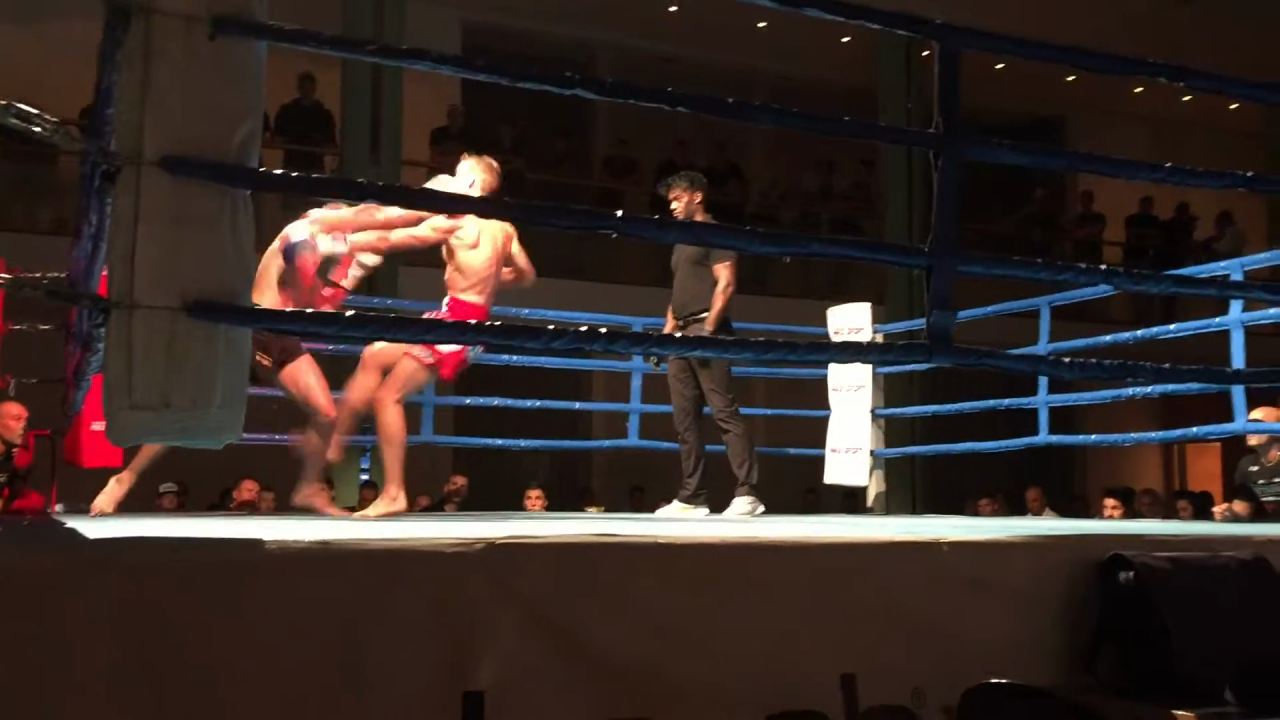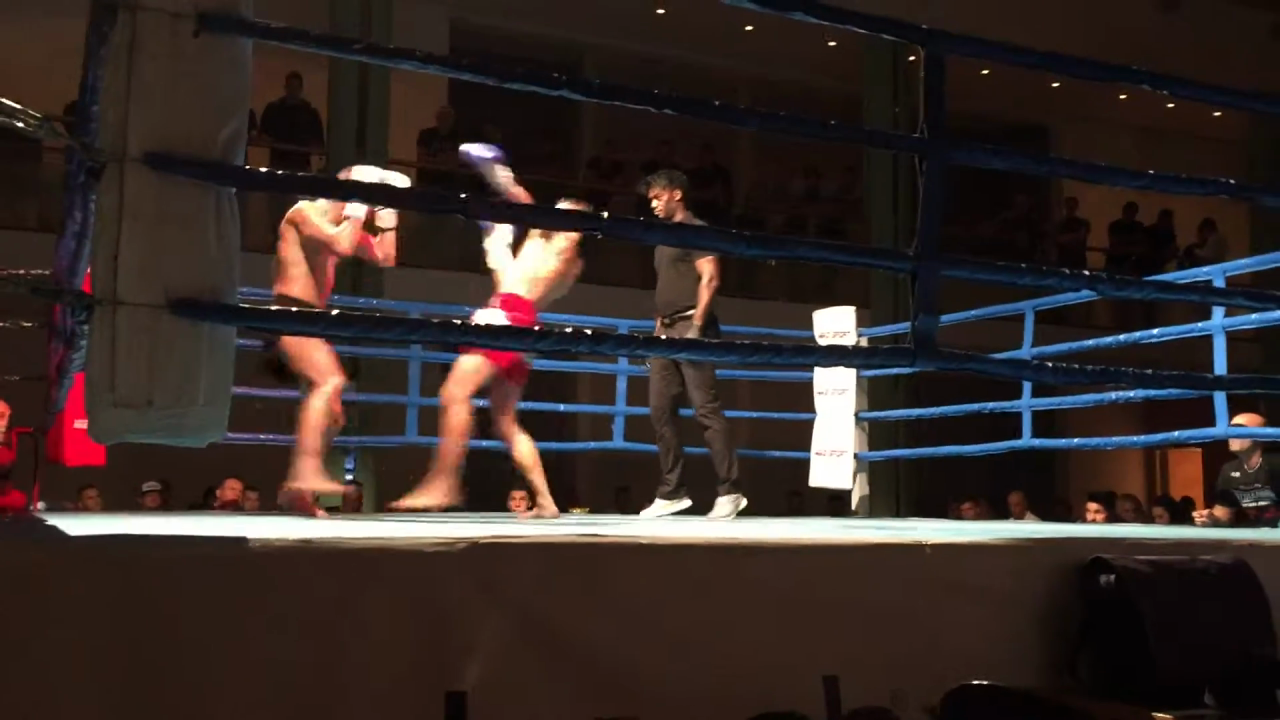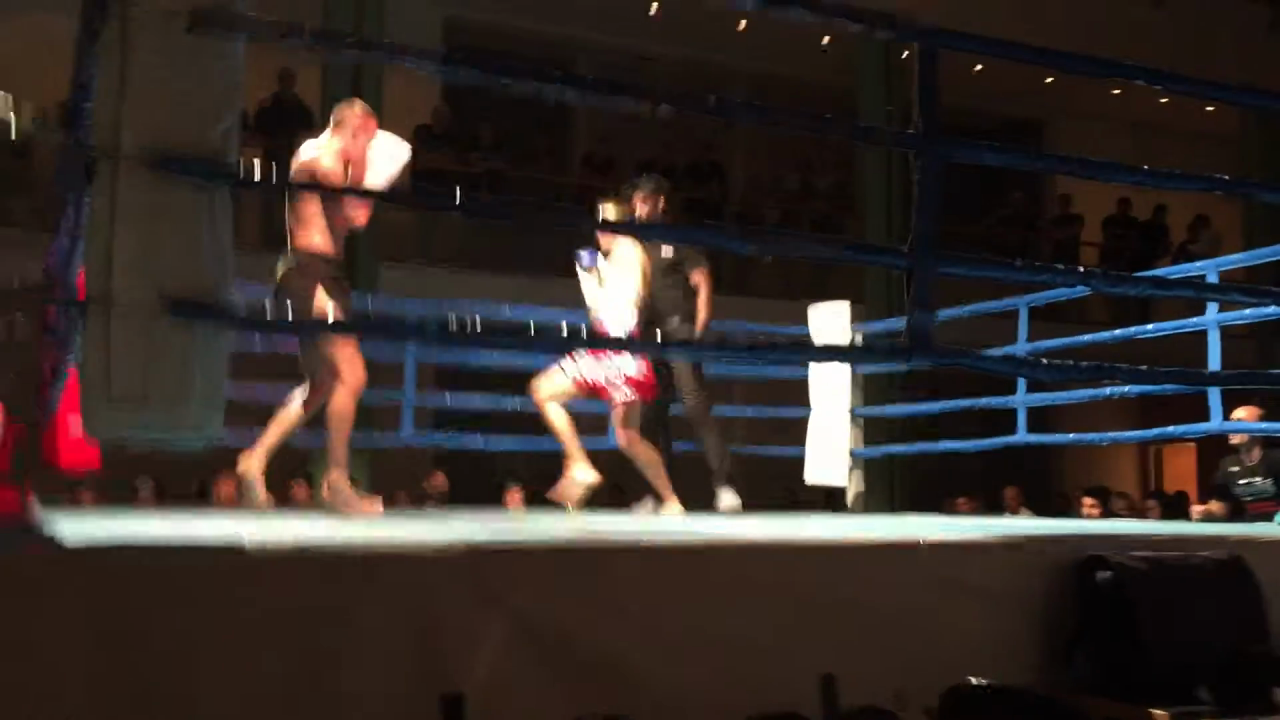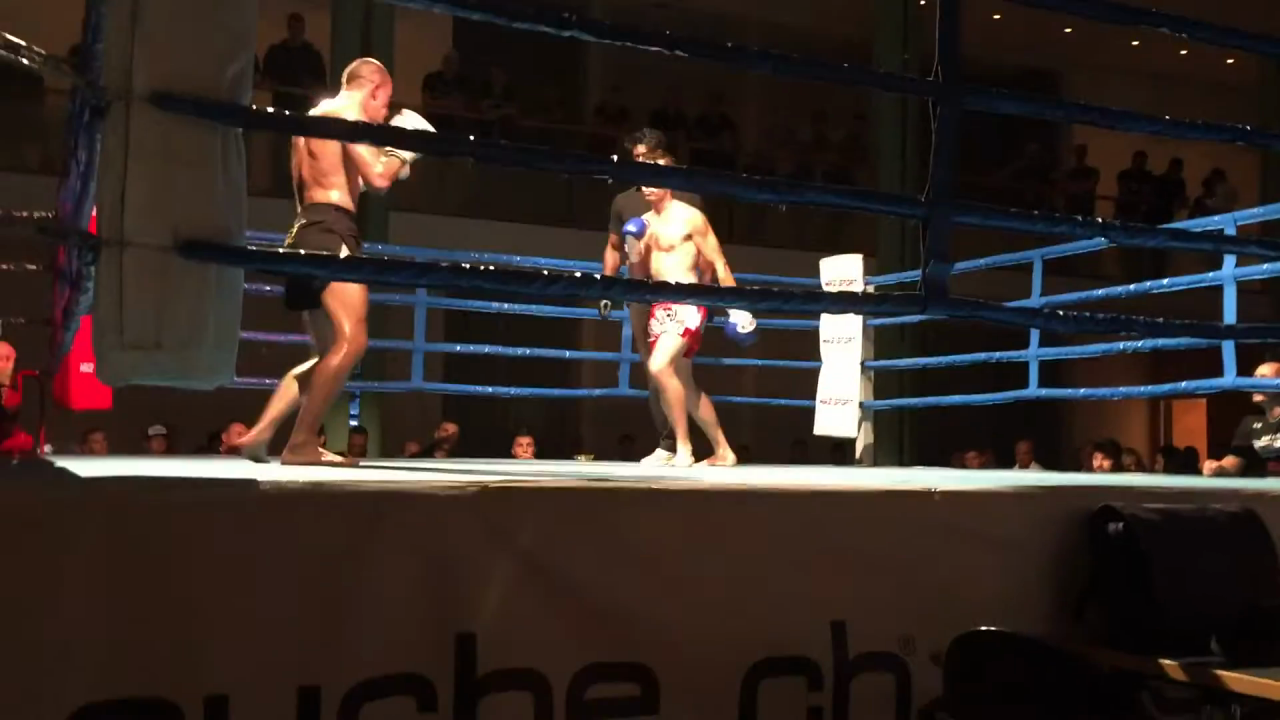
dt=0.3s
person 1, frame 1
left shoulder: (320, 256)
right shoulder: (306, 230)
left elbow: (323, 308)
left wrist: (354, 270)
left hip: (282, 336)
right hip: (249, 329)
left knee: (326, 416)
left ankle: (310, 493)
right ankle: (124, 479)
person 1, frame 2
left shoulder: (340, 222)
right shoulder: (306, 210)
left elbow: (385, 258)
right elbow: (342, 246)
left wrist: (386, 212)
right wrist: (358, 208)
left knee: (331, 416)
right knee: (331, 380)
left ankle: (297, 488)
right ankle: (306, 471)
person 1, frame 3
left shoulder: (314, 156)
right shoulder: (321, 156)
left elbow: (338, 220)
right elbow: (357, 216)
left wrist: (362, 176)
right wrist: (379, 175)
left hip: (306, 276)
right hip: (312, 275)
left knee: (322, 383)
right knee: (351, 374)
left ankle: (255, 462)
right ankle: (338, 482)
person 1, frame 4
left shoulder: (315, 118)
right shoulder: (346, 112)
right elbow: (378, 178)
left wrist: (386, 154)
right wrist: (403, 151)
left hip: (308, 235)
right hip: (329, 233)
left knee: (330, 354)
right knee: (351, 339)
left ankle: (260, 432)
right ankle: (302, 442)
person 2, frame 1
right shoulder: (681, 242)
left elbow: (726, 285)
left wrist: (707, 331)
right wrist: (665, 336)
left hip: (705, 332)
right hip: (681, 336)
left knee: (724, 412)
right knee: (684, 419)
left ankle: (747, 494)
right ankle: (691, 497)
person 2, frame 2
left shoulder: (696, 230)
right shoulder: (664, 240)
left elbow: (710, 279)
left wrist: (696, 326)
right wrist: (657, 335)
left hip: (691, 326)
right hip: (668, 332)
left knee: (705, 408)
right knee: (661, 412)
left ankle: (729, 492)
right ankle: (671, 492)
person 2, frame 3
left shoulder: (679, 243)
left elbow: (703, 289)
left wrist: (699, 334)
left hip: (677, 336)
right hip: (648, 338)
left knee: (696, 409)
right knee: (651, 417)
left ankle: (724, 487)
person 2, frame 4
left shoulder: (685, 198)
right shoulder: (624, 201)
right elbow: (613, 248)
right knee: (652, 364)
left ankle: (672, 439)
right ankle: (668, 442)
person 3, frame 1
left shoulder: (459, 220)
right shoulder: (503, 229)
left elbow: (390, 238)
right elbow: (527, 275)
left hip: (461, 323)
right hip: (453, 319)
left knee: (388, 396)
right knee: (373, 358)
left ankle: (393, 495)
right ankle: (332, 447)
person 3, frame 2
left shoulder: (565, 233)
right shoulder: (573, 266)
left elbow: (527, 206)
left wrist: (500, 175)
right wrist: (498, 244)
left hip: (506, 314)
right hip: (521, 323)
left knee: (454, 396)
right knee: (505, 422)
left ankle: (441, 484)
right ankle: (545, 500)
person 3, frame 3
left shoulder: (629, 249)
right shoulder: (606, 263)
left elbow: (633, 291)
left wrist: (625, 319)
right wrist: (589, 280)
left hip: (625, 347)
right hip: (602, 348)
left knee: (625, 436)
right knee: (542, 391)
left ankle: (669, 500)
right ankle: (579, 468)
person 3, frame 4
left shoulder: (689, 217)
right shoulder: (644, 222)
left elbow: (718, 263)
right elbow: (640, 273)
left wrist: (736, 304)
right wrist: (635, 248)
left hip: (685, 301)
right hip: (660, 306)
left knee: (658, 367)
right knee: (686, 388)
left ankle: (684, 447)
right ankle: (722, 451)
